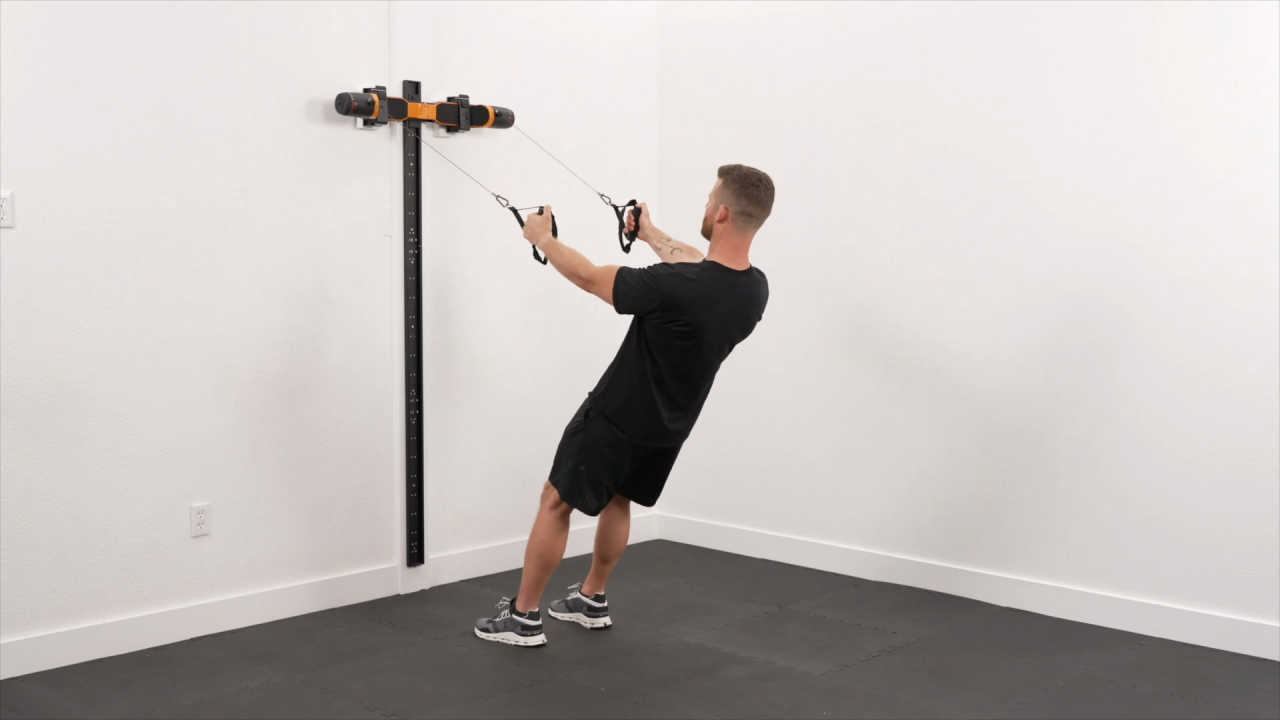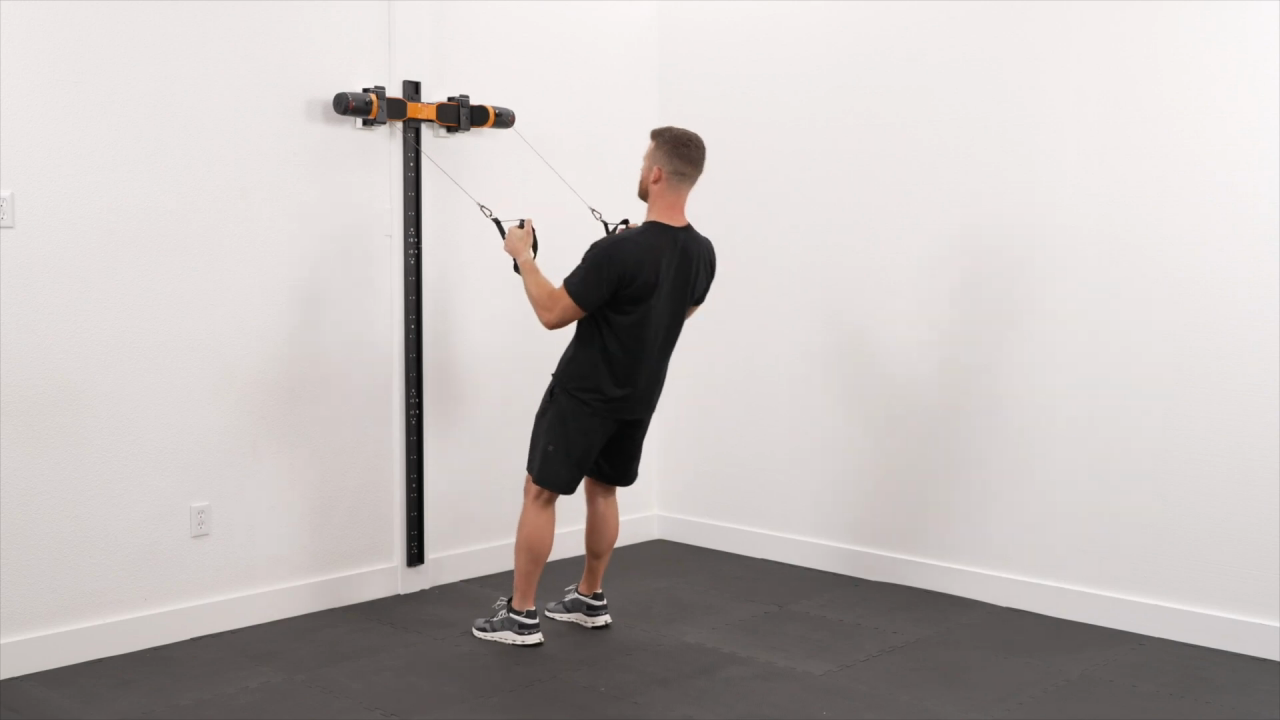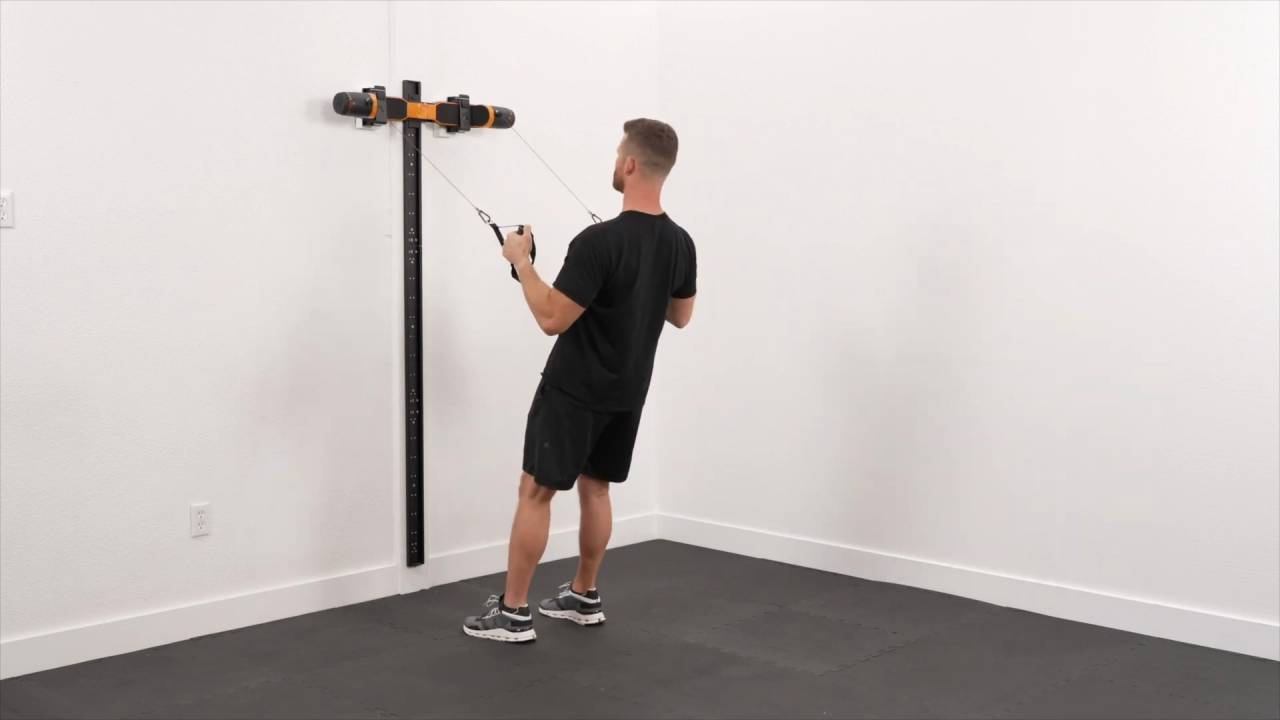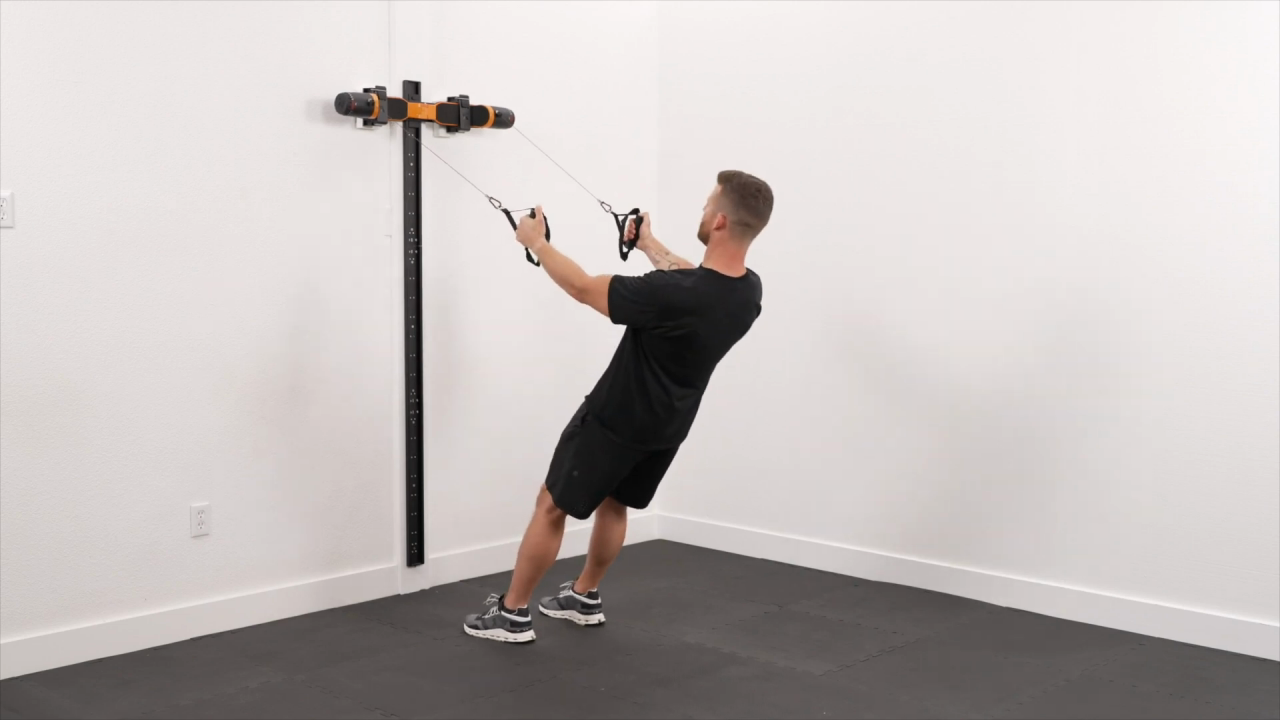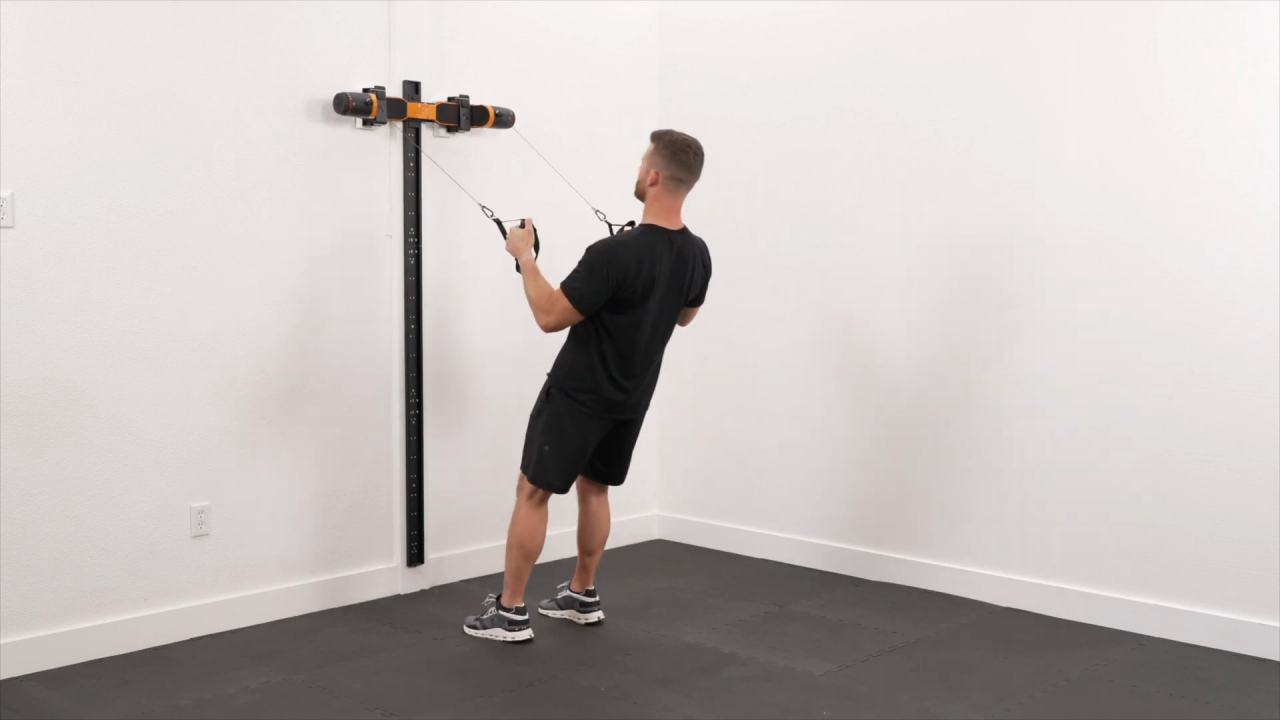
dt=1s
person 1, frame 1
left shoulder: (672, 288)
right shoulder: (755, 289)
left elbow: (589, 277)
left wrist: (542, 237)
right wrist: (651, 233)
left hip: (618, 416)
right hip: (669, 424)
left knee: (557, 502)
right knee: (617, 500)
left ankle: (523, 616)
right ankle: (591, 599)
person 1, frame 2
left shoulder: (618, 251)
right shoulder: (702, 253)
left elbow: (552, 313)
left wrist: (522, 255)
left hip: (583, 394)
right hip: (637, 398)
left knee: (539, 493)
right knee: (601, 489)
left ankle: (519, 615)
right ankle: (589, 599)
person 1, frame 3
left shoulder: (600, 241)
right shoulder: (680, 242)
left elbow: (553, 319)
right elbow: (680, 316)
left wrist: (521, 261)
left hip: (575, 390)
right hip: (627, 391)
left knee: (535, 490)
right knee: (594, 486)
left ankle: (512, 612)
right ankle: (583, 596)
person 1, frame 4
left shoulder: (671, 295)
right shoulder: (748, 291)
left elbow: (584, 289)
left wrist: (535, 242)
right wrist: (649, 244)
left hip: (617, 419)
right hip: (668, 425)
left knee: (552, 506)
right knee: (612, 502)
left ankle: (512, 612)
right ankle: (584, 596)
person 1, frame 5
left shoulder: (615, 253)
right shoulder: (697, 255)
left elbow: (549, 316)
left wrist: (524, 255)
left hip: (578, 393)
right hip: (631, 397)
left knee: (532, 492)
right knee: (593, 487)
left ankle: (509, 612)
right ankle: (582, 595)
